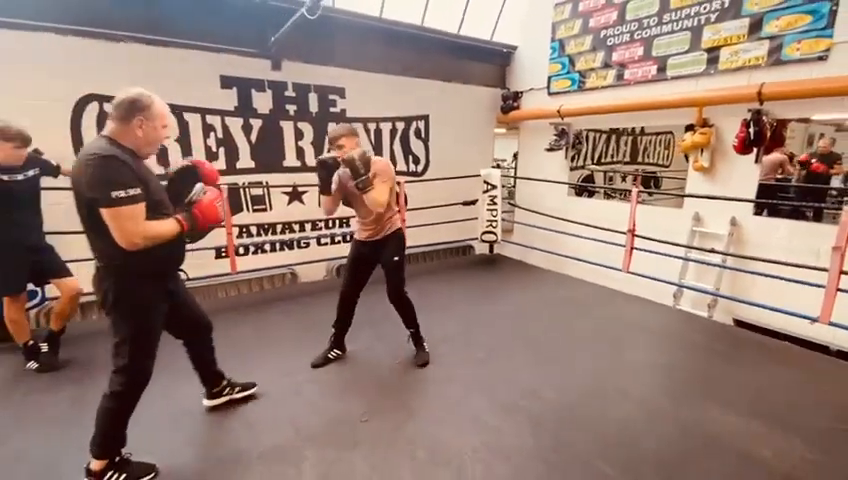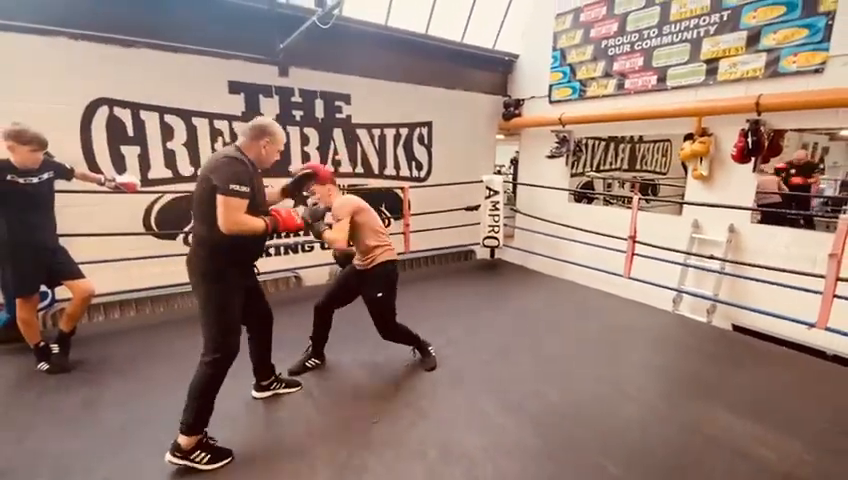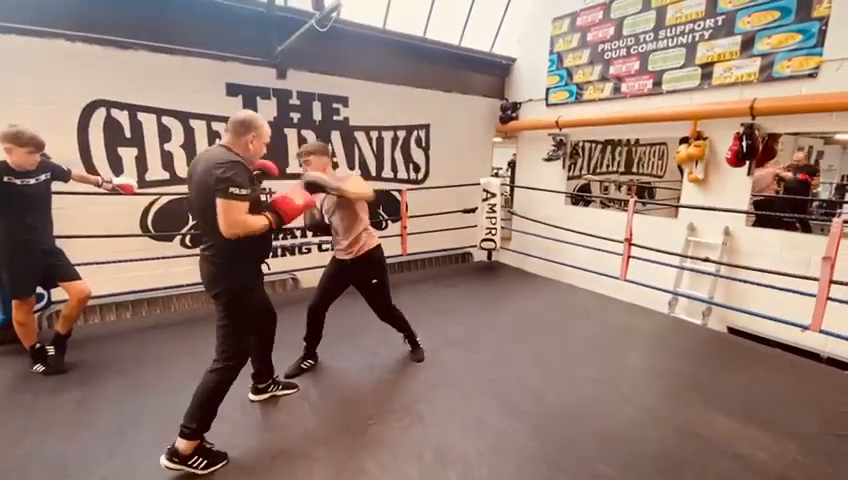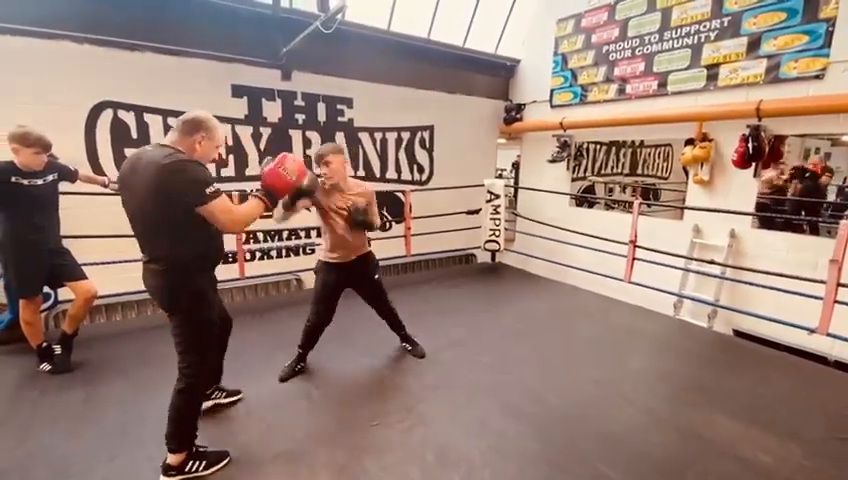
dt=0.5s
person 1, frame 1
left shoulder: (123, 156)
right shoulder: (106, 164)
right elbow: (132, 235)
right wrist: (190, 219)
left hip: (159, 276)
right hip: (133, 285)
left knee: (198, 328)
right knee: (133, 372)
left ankle: (217, 388)
person 1, frame 2
left shoulder: (244, 165)
right shoulder: (234, 167)
left elbow: (263, 199)
right elbow: (230, 223)
left wrist: (296, 184)
right wrist: (274, 222)
left hip: (236, 265)
right hip: (216, 270)
left knee: (261, 319)
right knee: (221, 350)
left ankle: (265, 380)
right ankle: (187, 441)
person 1, frame 3
left shoulder: (207, 159)
right shoulder: (231, 168)
right elbow: (233, 226)
left wrist: (255, 176)
right wrist: (276, 215)
left hip: (231, 266)
right hip: (232, 270)
left knee: (264, 320)
right knee: (231, 355)
left ankle: (263, 382)
right ankle: (184, 447)
person 1, frame 4
left shoulder: (135, 162)
right shoulder: (183, 169)
right elbow: (232, 221)
right wrist: (268, 196)
left hip: (163, 270)
right hip: (185, 278)
left knee: (219, 324)
right knee: (196, 364)
left ankle: (208, 391)
person 2, frame 1
left shoulder: (34, 163)
left elbow: (63, 170)
left hip: (37, 245)
left knee: (72, 289)
left ankle: (49, 343)
right ankle: (31, 352)
person 2, frame 2
left shoulder: (49, 166)
left elbow: (77, 173)
left wrist: (107, 181)
left hip: (50, 246)
left knee: (85, 290)
right knee: (26, 302)
left ankle: (60, 344)
right ankle: (42, 353)
person 2, frame 3
left shoulder: (46, 167)
left elbow: (74, 175)
left wrist: (103, 182)
left hip: (47, 248)
left knee: (82, 292)
right knee: (23, 304)
left ankle: (57, 345)
right ankle: (37, 355)
person 2, frame 4
left shoulder: (53, 168)
left elbow: (81, 175)
left wrist: (108, 182)
left hip: (53, 246)
left knee: (87, 291)
right knee: (30, 303)
left ankle: (63, 343)
right ankle: (44, 353)
person 3, frame 1
left shoulder: (380, 166)
right shoulder: (342, 173)
left elbow: (379, 206)
right elbow: (328, 210)
left wrist: (361, 177)
right wrist: (325, 178)
left hip: (390, 238)
right hip: (362, 240)
left knee: (396, 293)
right knee: (348, 293)
left ankle: (419, 342)
right ankle: (337, 345)
person 3, frame 2
left shoulder: (344, 203)
right shoulder: (344, 206)
left elbow: (339, 243)
left wrist: (317, 225)
right wrist: (345, 255)
left hip: (381, 267)
right hip: (360, 267)
left knee: (386, 327)
right knee: (322, 307)
left ankle: (423, 347)
right ankle: (315, 354)
person 3, frame 3
left shoulder: (344, 178)
right shoulder: (321, 194)
left elbow: (367, 194)
left wrist: (327, 185)
right wrist: (316, 223)
left hip: (367, 256)
right hip: (342, 258)
left knee: (384, 309)
right knee: (315, 307)
left ankle: (411, 338)
right ankle: (309, 355)
person 3, frame 4
left shoulder: (365, 190)
right shoulder: (317, 190)
left elbow: (375, 223)
right elbow: (280, 217)
left wrist: (367, 222)
right wrist: (291, 199)
left hip: (361, 260)
right hip: (331, 264)
left knee: (383, 306)
right knee: (319, 318)
left ankle: (405, 338)
right ankle: (300, 358)
